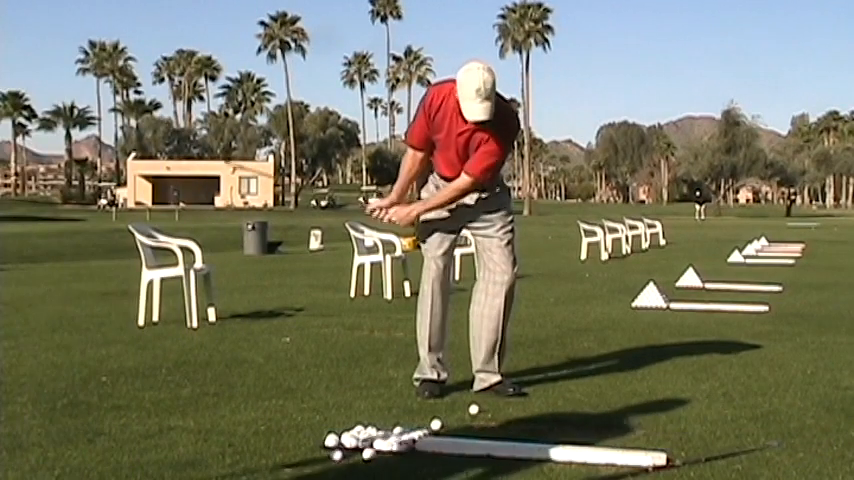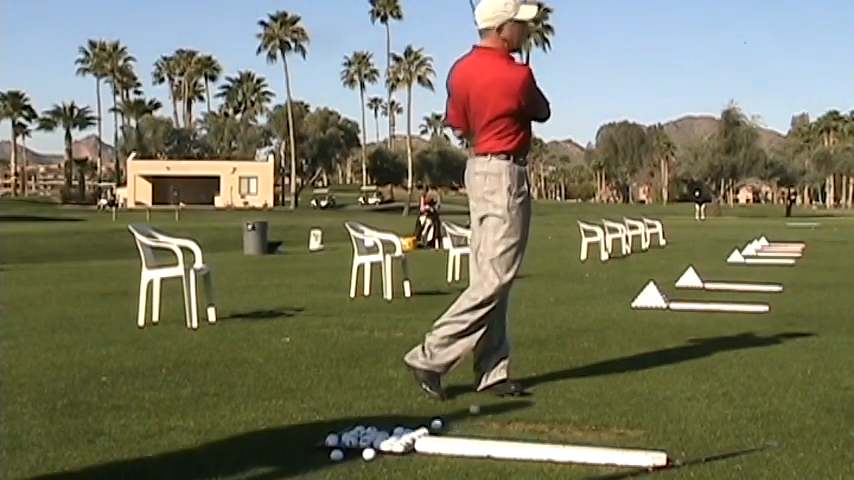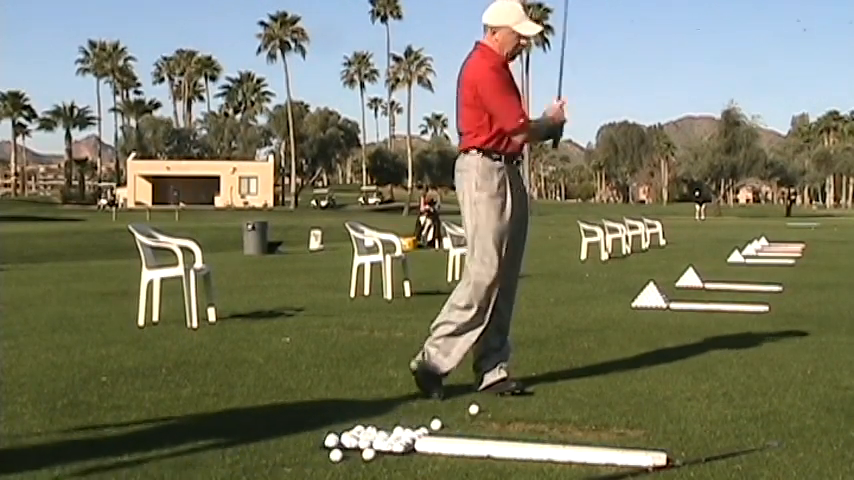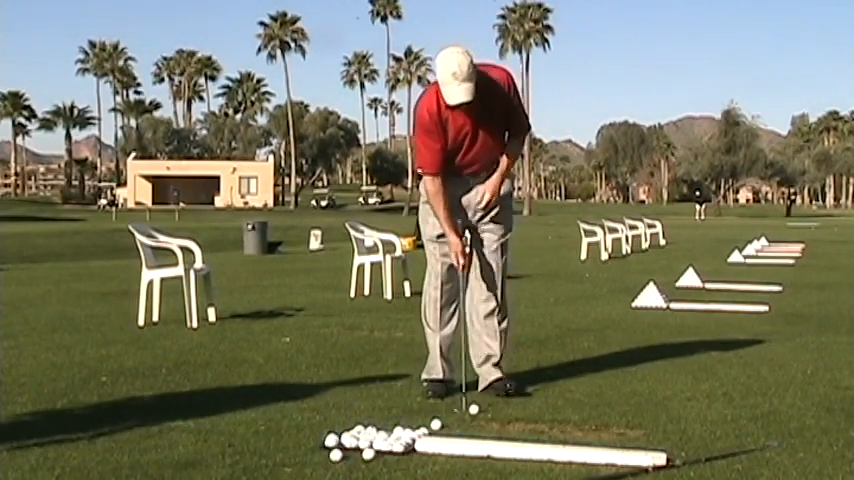
dt=1s
person 1, frame 1
left shoulder: (505, 121)
right shoulder: (435, 97)
left elbow: (470, 180)
right elbow: (417, 150)
left wrist: (417, 210)
right wrist: (396, 196)
left hip: (487, 197)
right hip: (440, 187)
left knee: (501, 275)
right knee: (435, 274)
left ankle: (488, 372)
right ankle: (430, 370)
person 1, frame 2
left shoulder: (460, 69)
right shoulder: (518, 76)
left elbow: (458, 127)
right elbow: (542, 113)
left hip: (481, 168)
right hip: (504, 174)
left knee: (489, 274)
right knee: (496, 277)
left ankle: (492, 371)
right ankle: (430, 356)
person 1, frame 3
left shoulder: (489, 65)
right shoulder: (487, 70)
right elbow: (521, 129)
left wrist: (539, 122)
right wrist: (554, 119)
left hip: (503, 173)
right hip: (485, 172)
left knee: (504, 275)
right knee: (484, 273)
left ankle: (492, 368)
right ankle: (433, 359)
person 1, frame 4
left shoulder: (501, 81)
right shoulder: (429, 106)
left elbow: (519, 131)
right elbow: (431, 176)
left wrist: (501, 175)
right wrist: (451, 234)
left hip: (490, 183)
right hip: (445, 187)
left knee: (491, 275)
right knee: (441, 276)
left ankle: (490, 368)
right ankle: (438, 370)
